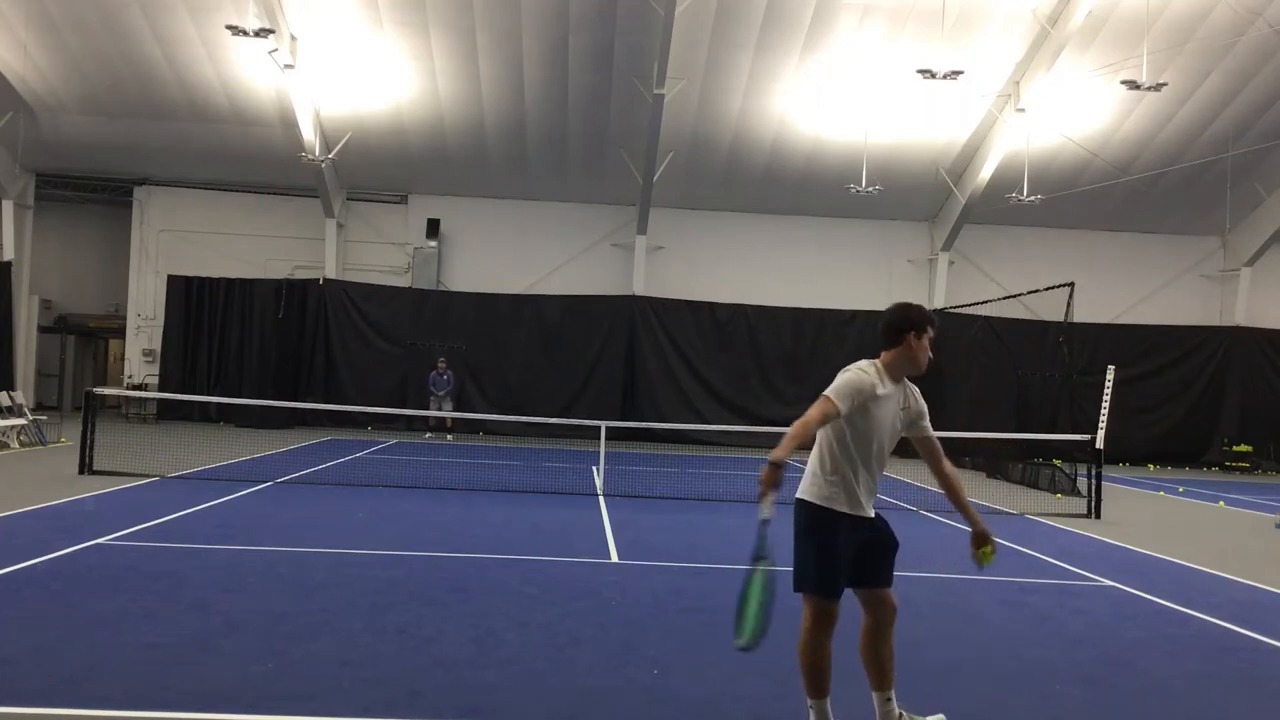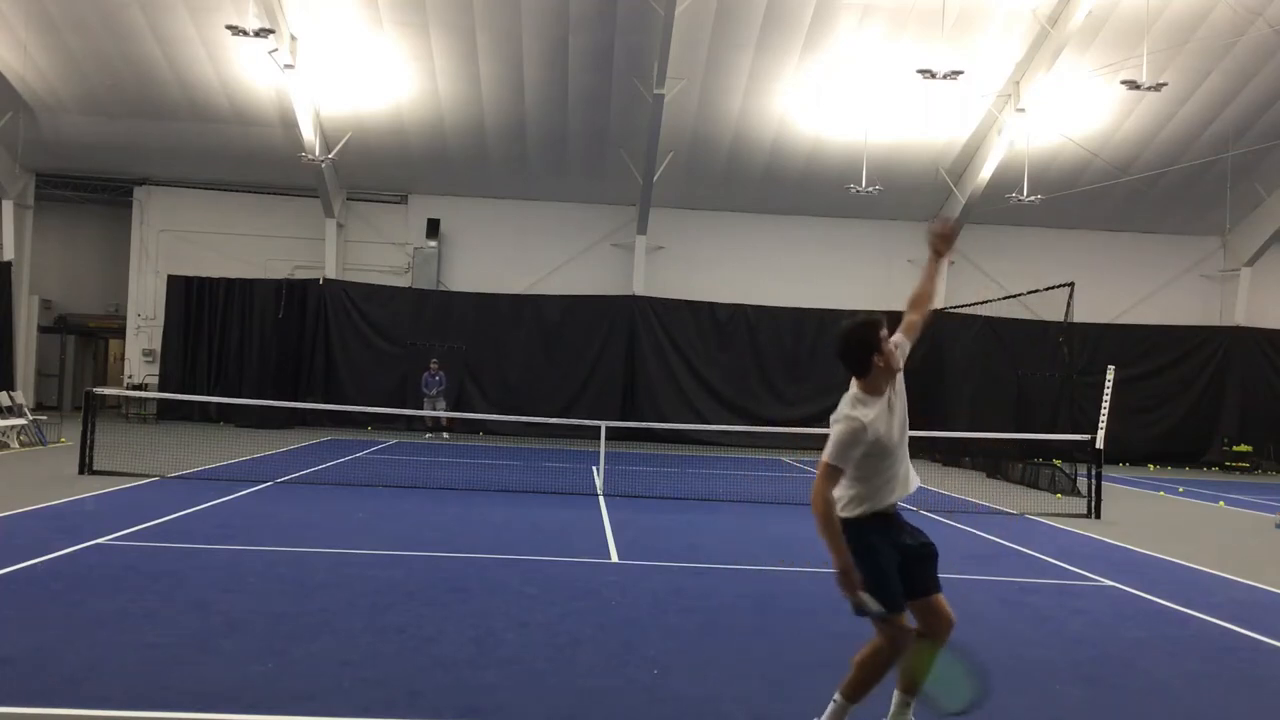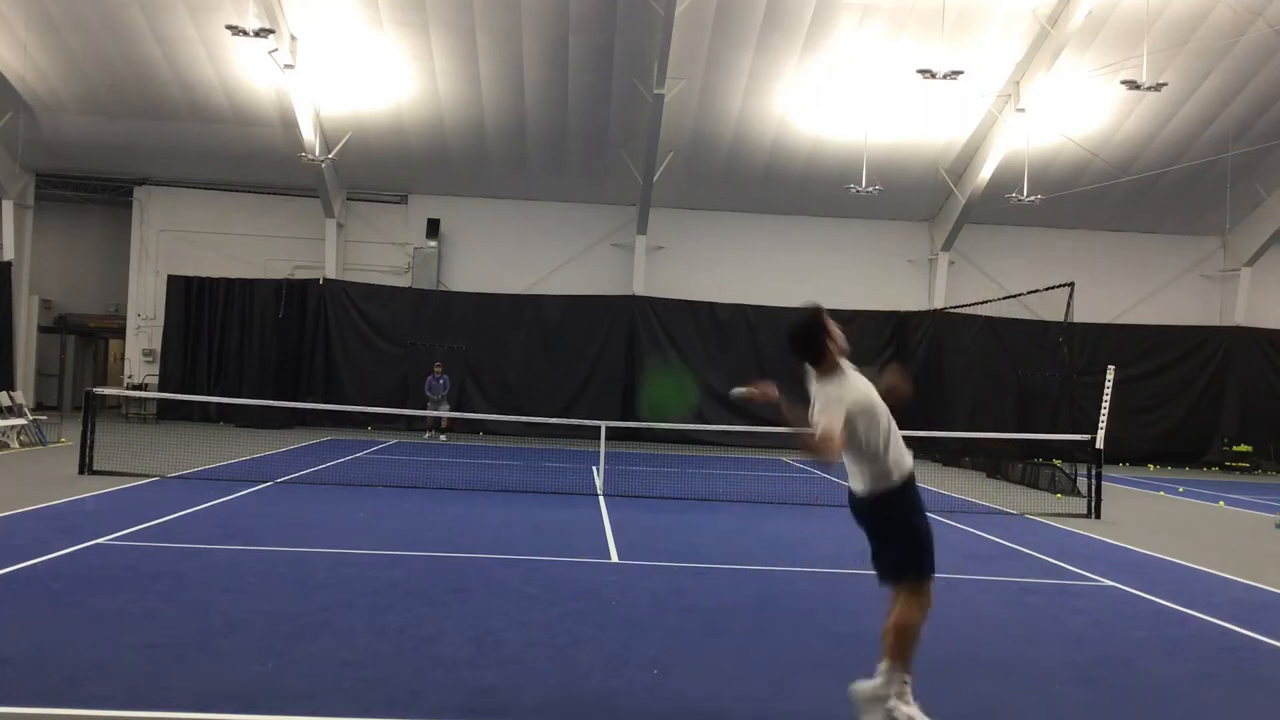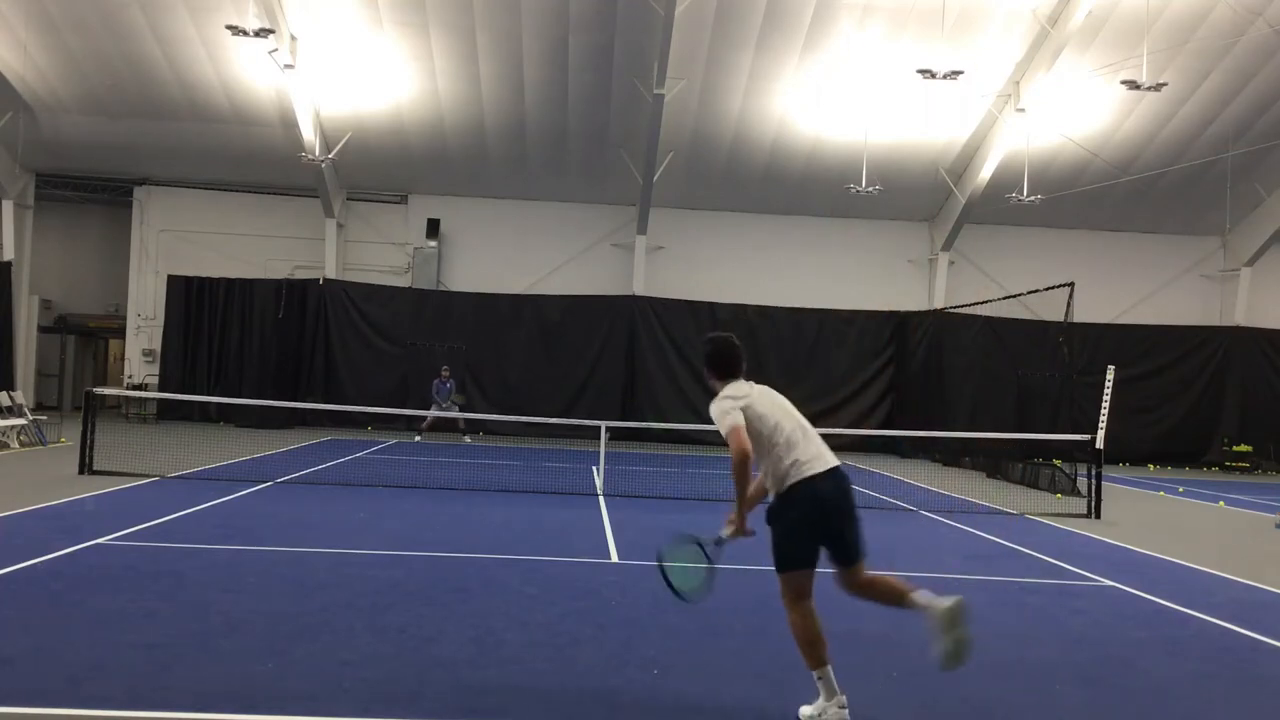
dt=0.5s
person 1, frame 1
left shoulder: (911, 398)
right shoulder: (859, 379)
left elbow: (939, 463)
right elbow: (813, 417)
left wrist: (973, 521)
right wrist: (779, 457)
left hip: (863, 514)
right hip: (821, 510)
left knee: (883, 610)
right knee: (821, 618)
person 1, frame 2
left shoulder: (889, 368)
right shoulder: (853, 422)
left elbow: (917, 310)
right elbow: (820, 496)
left wrist: (937, 256)
right wrist: (841, 563)
left hip: (893, 521)
right hip: (861, 530)
left knee: (939, 620)
right knee: (898, 637)
person 1, frame 3
left shoulder: (833, 372)
right shoulder: (833, 395)
right elbow: (825, 445)
left wrist: (881, 388)
left hip: (878, 491)
right hip: (890, 495)
left knee: (909, 593)
right knee: (914, 594)
person 1, frame 4
left shoulder: (722, 403)
right shoulder: (763, 392)
left elbow: (741, 451)
left wrist: (740, 513)
right wrist: (754, 494)
left hip: (797, 498)
right hip: (833, 480)
left knee: (796, 599)
right knee: (857, 582)
right ankle: (936, 608)
